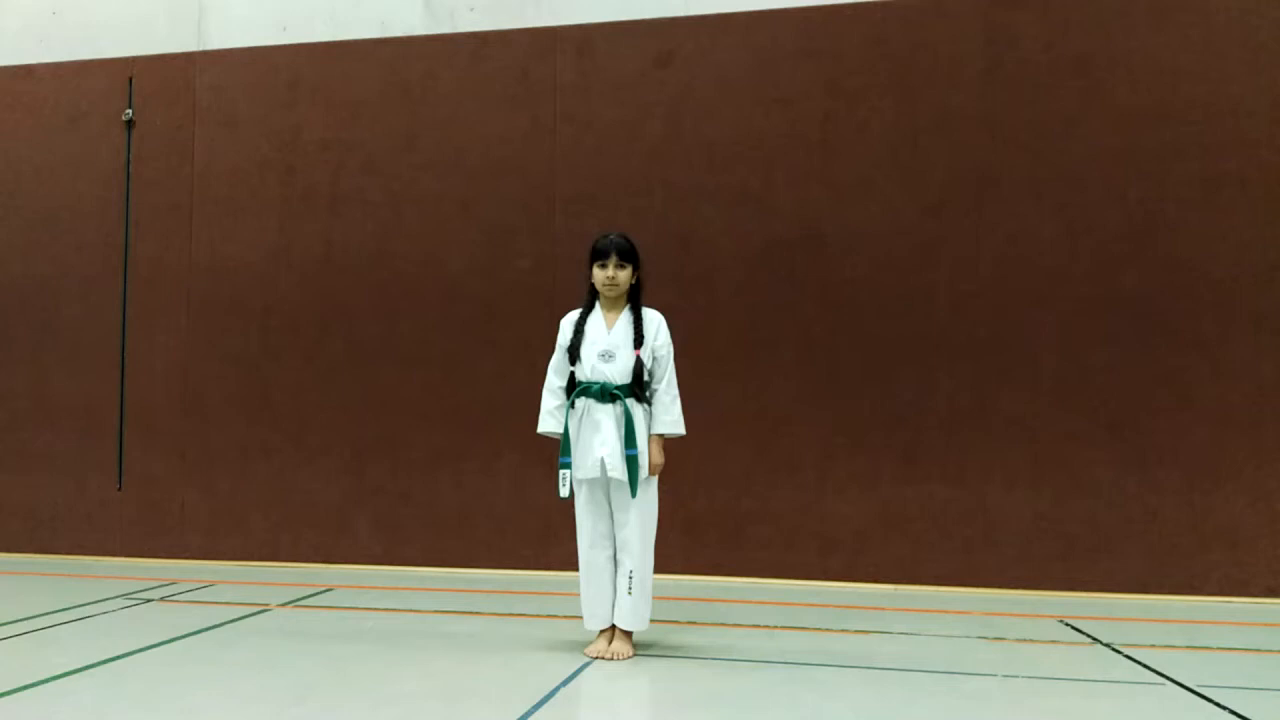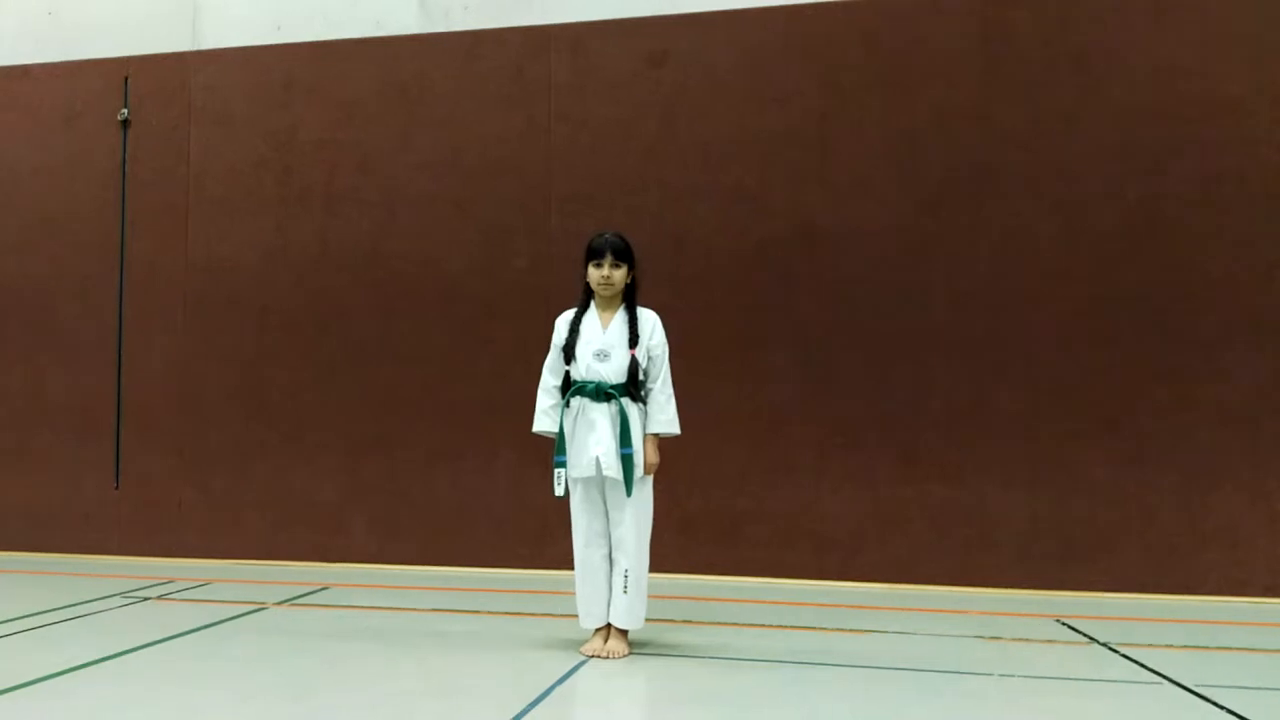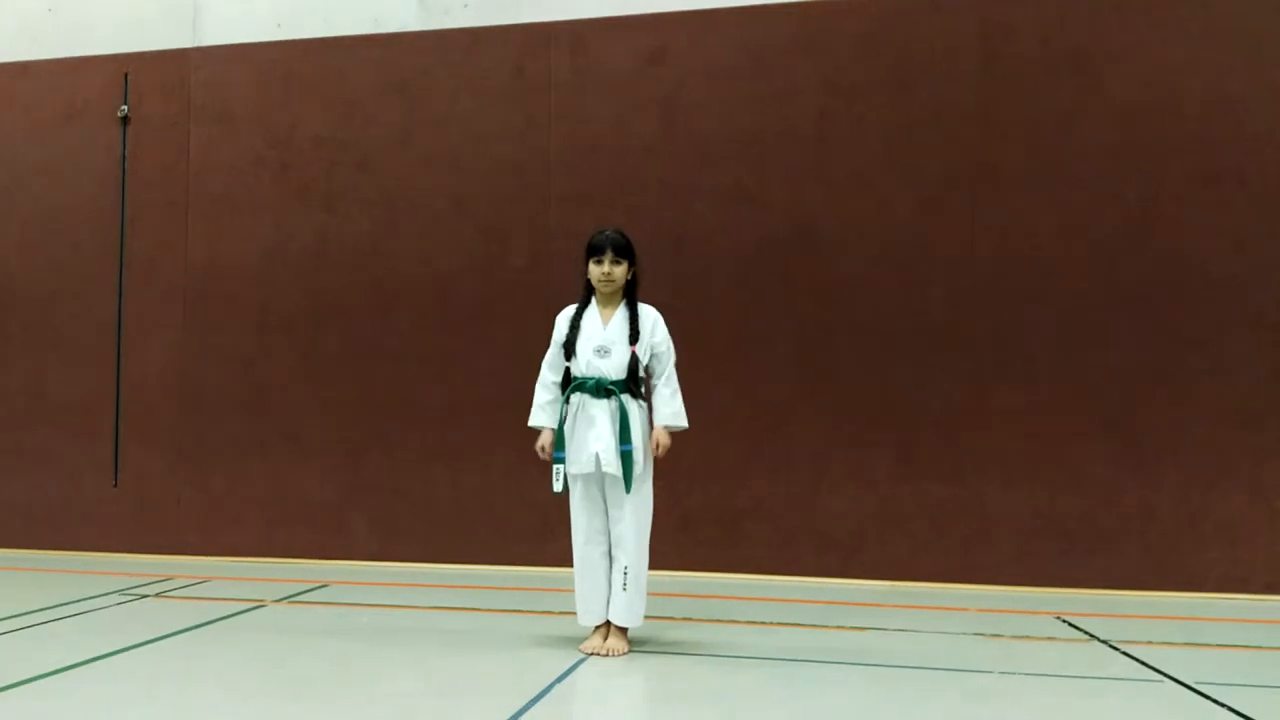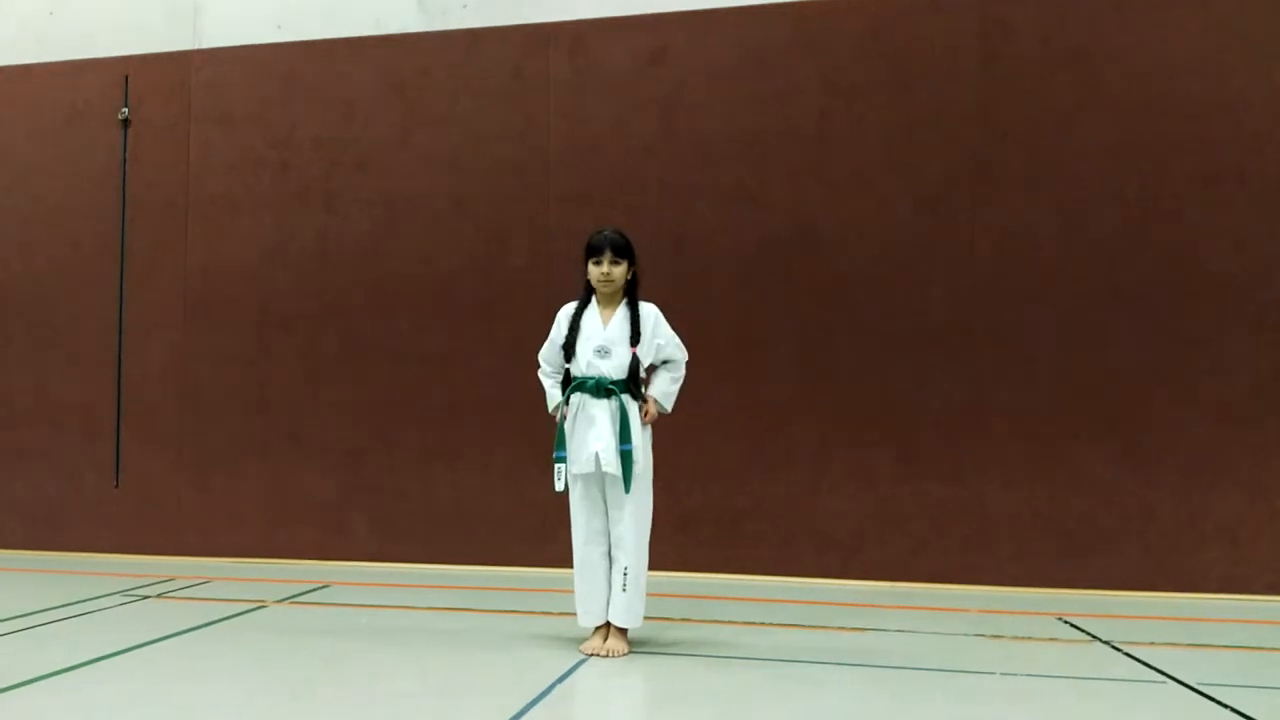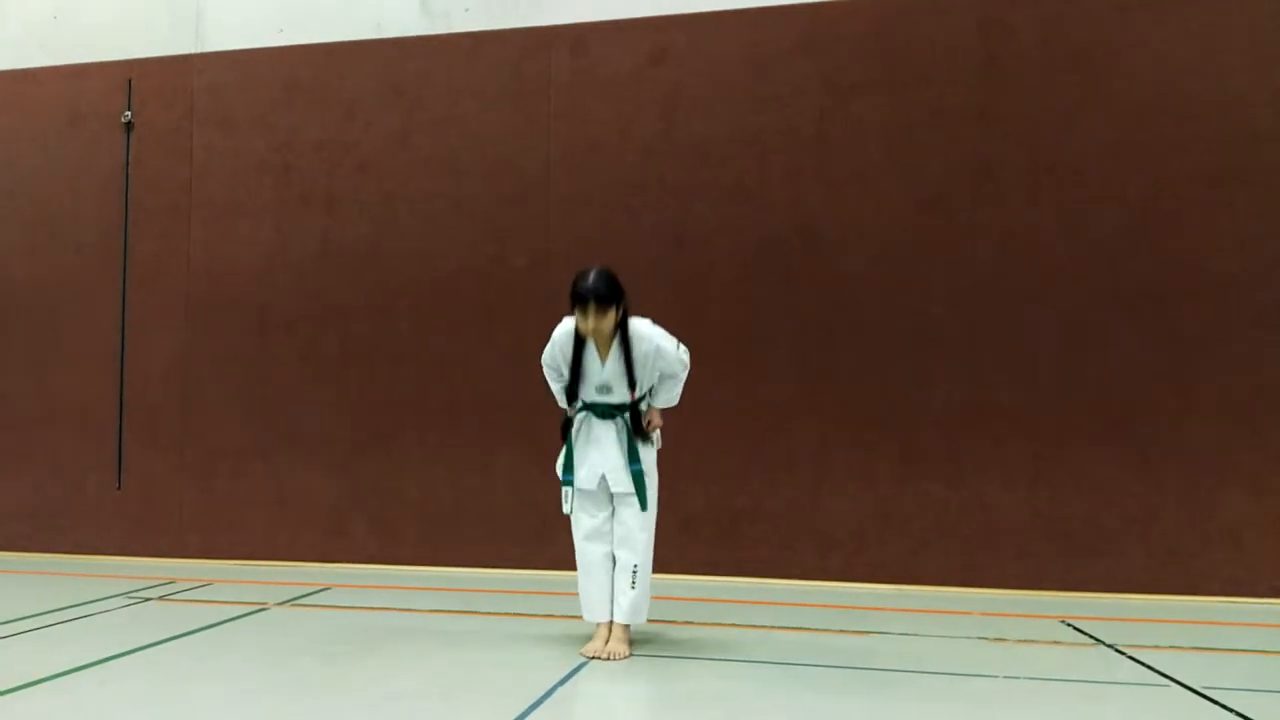
dt=0.5s
person 1, frame 1
left shoulder: (651, 323)
right shoulder: (573, 323)
left elbow: (663, 385)
right elbow: (556, 383)
left wrist: (657, 441)
right wrist: (560, 440)
left hip: (631, 435)
right hip: (586, 437)
left knee: (632, 534)
right knee: (594, 535)
left ankle: (624, 629)
right ankle: (603, 627)
person 1, frame 2
left shoulder: (646, 322)
right shoulder: (568, 322)
left elbow: (659, 384)
right elbow: (552, 382)
left wrist: (652, 440)
right wrist: (555, 439)
left hip: (627, 432)
right hip: (581, 434)
left knee: (628, 533)
right knee: (589, 534)
left ankle: (620, 629)
right ankle: (598, 626)
person 1, frame 3
left shoulder: (646, 317)
right shoulder: (569, 318)
left elbow: (664, 374)
right elbow: (551, 377)
left wrist: (663, 420)
right wrist: (545, 425)
left hip: (627, 429)
right hip: (581, 430)
left knee: (627, 529)
right knee: (588, 531)
left ankle: (620, 625)
right ankle: (598, 623)
person 1, frame 4
left shoulder: (647, 315)
right shoulder: (570, 315)
left elbow: (675, 360)
right elbow: (548, 365)
left wrist: (656, 399)
right wrist: (559, 404)
left hip: (626, 429)
right hip: (581, 429)
left knee: (627, 529)
right knee: (588, 530)
left ankle: (620, 627)
right ankle: (597, 624)
person 1, frame 5
left shoulder: (646, 337)
right shoulder: (562, 337)
left elbow: (678, 364)
right elbow: (553, 371)
left wrist: (656, 409)
right wrist: (571, 409)
left hip: (632, 436)
right hip: (586, 438)
left knee: (632, 532)
right knee: (590, 531)
left ankle: (622, 627)
right ankle: (601, 624)
